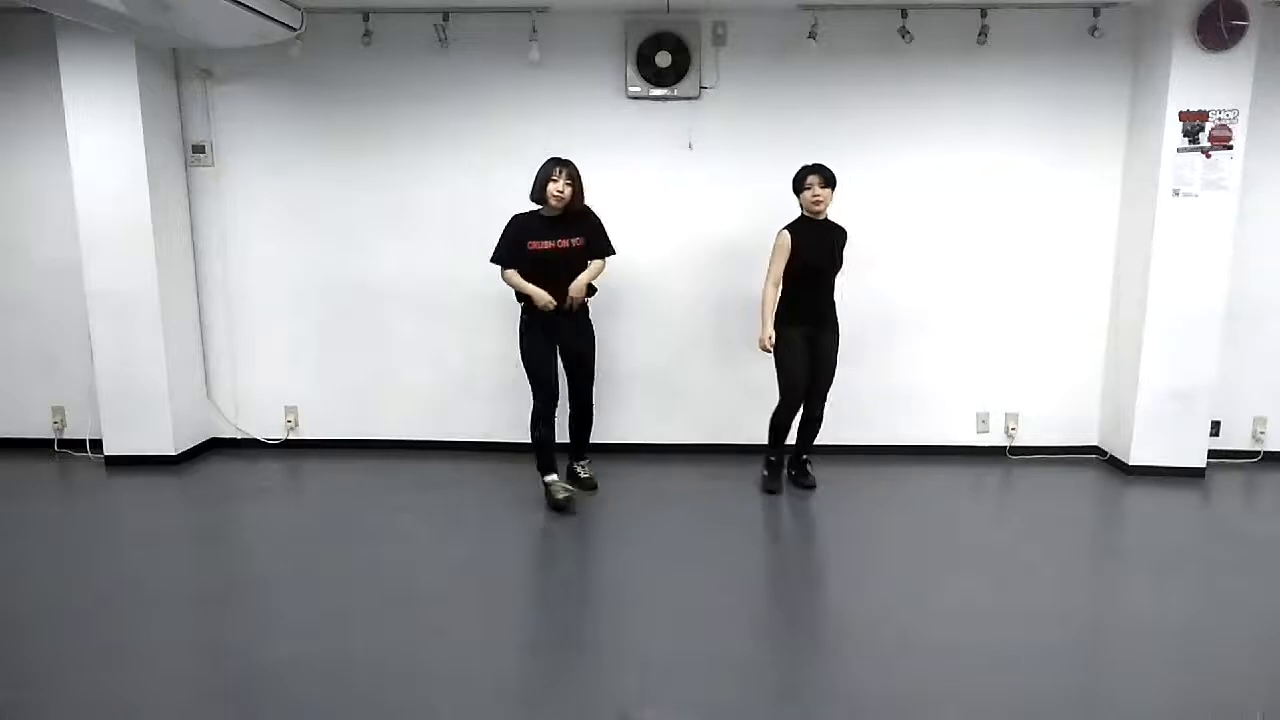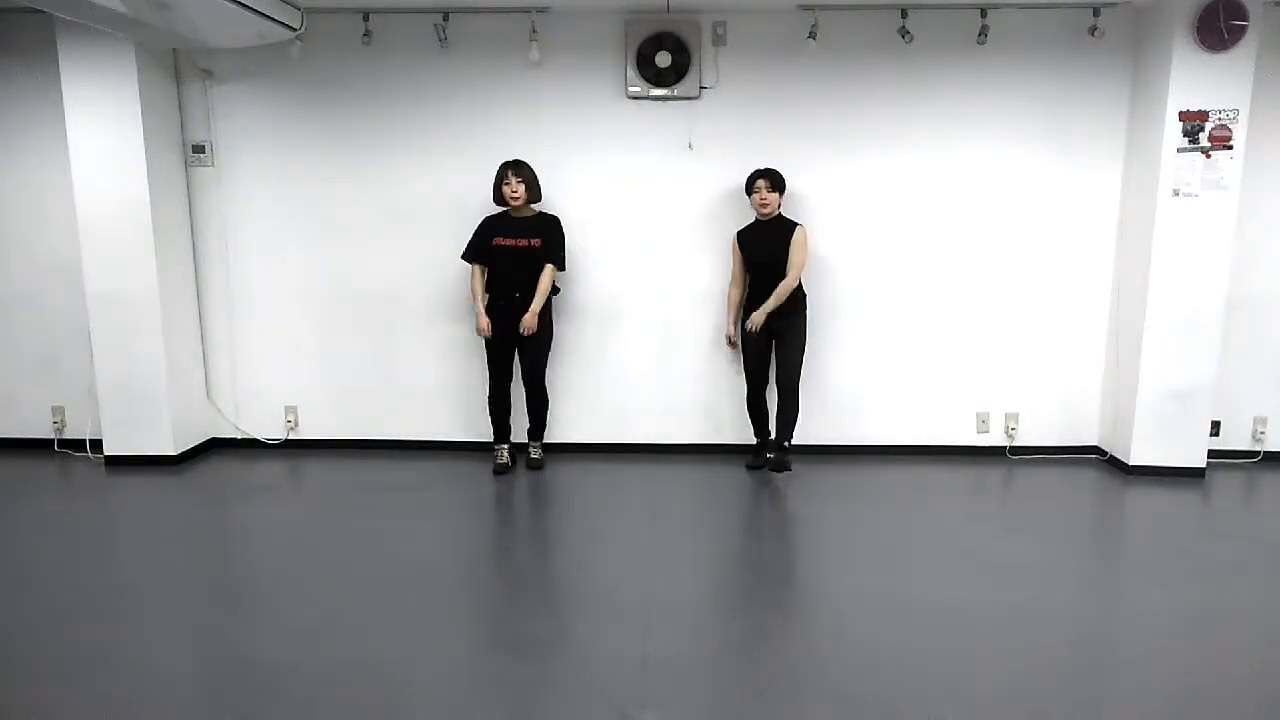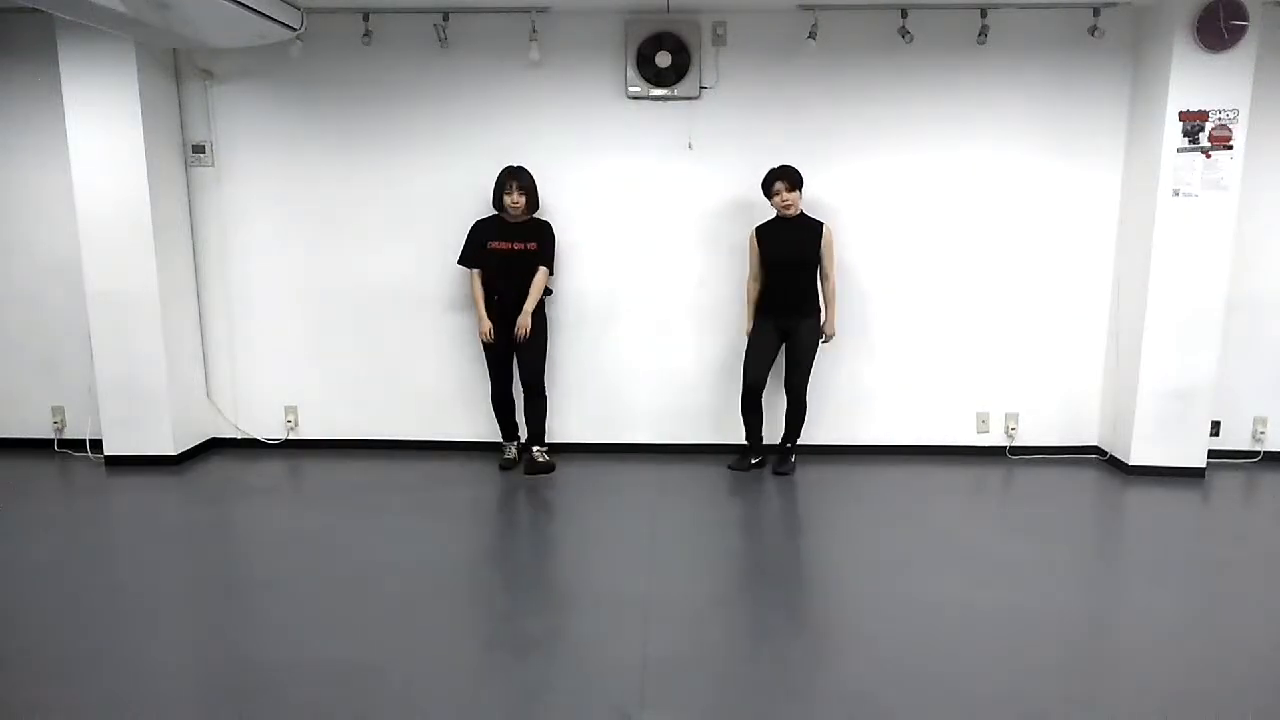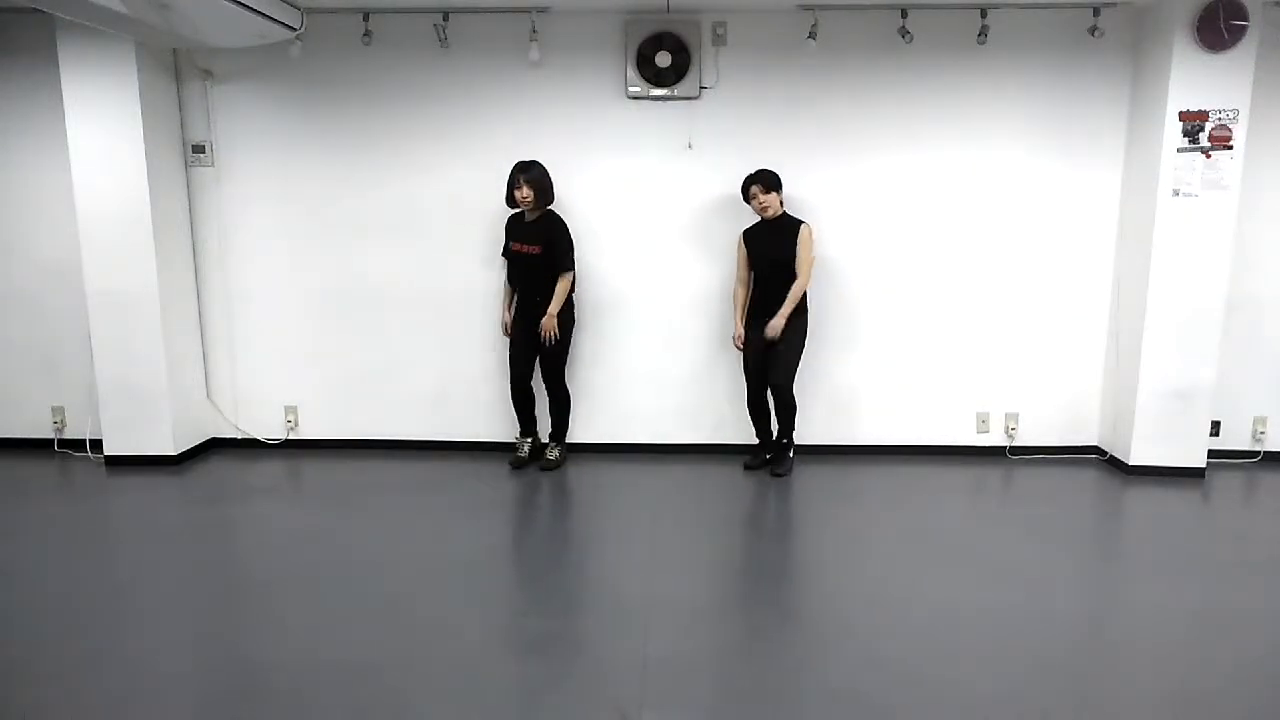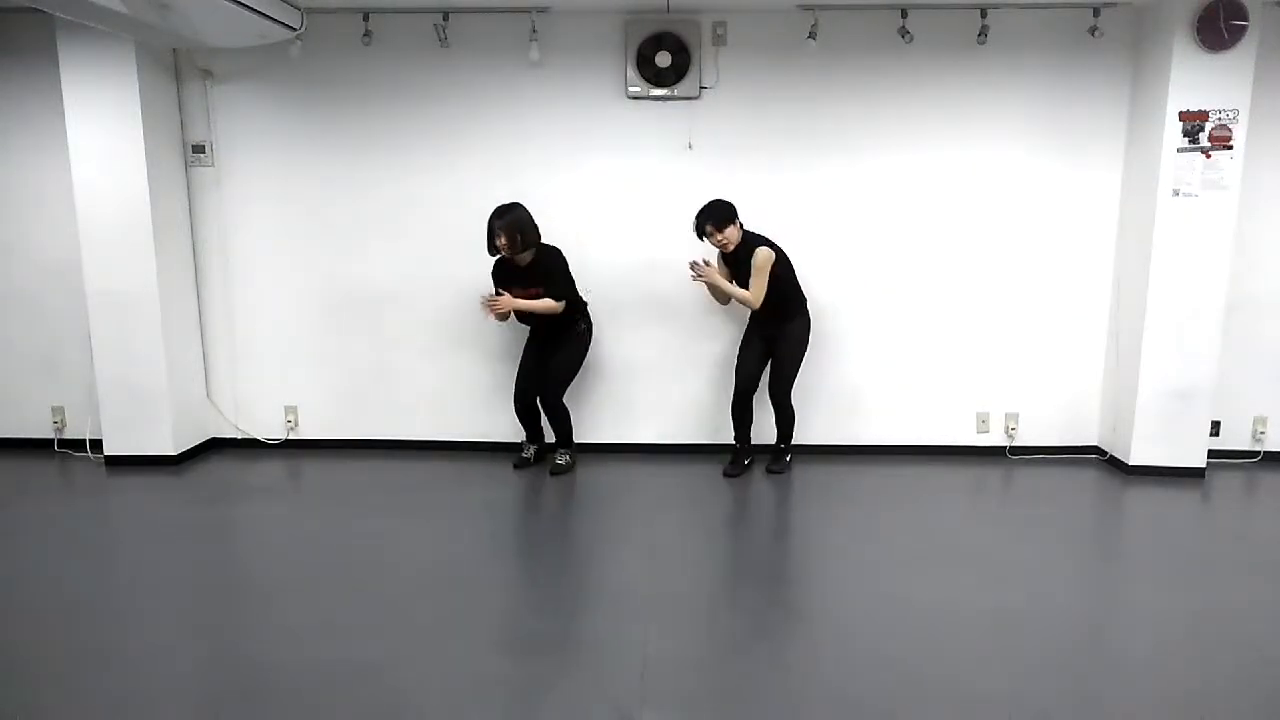
dt=1s
person 1, frame 1
left shoulder: (584, 219)
right shoulder: (521, 225)
left elbow: (600, 258)
right elbow: (506, 270)
left wrist: (582, 282)
right wrist: (529, 290)
left hip: (575, 319)
right hip: (535, 322)
left knee: (582, 396)
right knee: (546, 399)
left ankle: (578, 462)
right ankle: (550, 479)
person 1, frame 2
left shoulder: (548, 225)
right shoulder: (490, 226)
left elbow: (550, 270)
right elbow: (477, 270)
left wrist: (534, 311)
right wrist: (480, 312)
left hip: (535, 313)
right hip: (499, 311)
left knee: (534, 381)
right knee: (499, 381)
left ankle: (536, 444)
right ankle: (502, 446)
person 1, frame 3
left shoulder: (541, 230)
right shoulder: (483, 229)
left elbow: (542, 272)
right elbow: (476, 275)
left wrist: (527, 312)
right wrist: (482, 317)
left hip: (530, 313)
right hip: (495, 314)
left knee: (533, 381)
right knee: (500, 383)
left ankle: (536, 448)
right ankle: (510, 443)
person 1, frame 4
left shoulder: (554, 225)
right shoulder: (513, 225)
left elbow: (566, 274)
left wrist: (552, 315)
right wrist: (506, 309)
left hip: (555, 313)
right hip: (524, 311)
left knee: (553, 379)
right knee: (518, 378)
left ankle: (557, 444)
right ankle: (528, 439)
person 1, frame 5
left shoulder: (551, 258)
right shoulder: (502, 267)
left elbow: (557, 304)
right elbow: (504, 306)
left wrist: (516, 303)
right wrist: (501, 309)
left hip: (574, 330)
right hip: (540, 332)
left knee: (550, 393)
right knee: (523, 396)
left ankle: (565, 449)
right ankle: (534, 443)
person 2, frame 1
left shoulder: (839, 234)
right shoulder: (789, 235)
right elbow: (773, 283)
right wrist: (766, 327)
left hip: (827, 327)
right hip: (792, 327)
left knee: (816, 399)
right knee: (792, 399)
left ankle: (800, 462)
right ankle: (773, 464)
person 2, frame 2
left shoulder: (795, 231)
right shoulder: (742, 237)
left elbow: (791, 278)
right elbow: (737, 283)
left wrist: (763, 313)
right wrist: (731, 323)
left hip: (790, 317)
right hip: (753, 318)
left knee: (787, 383)
right knee: (755, 386)
left ankle: (782, 447)
right ankle: (763, 443)
person 2, frame 3
left shoulder: (819, 230)
right shoulder: (760, 234)
left elbow: (827, 277)
right elbow: (755, 279)
left wrist: (829, 317)
right wrist: (750, 318)
left hip: (805, 320)
right hip: (768, 319)
left knee: (795, 388)
right knee: (751, 382)
left ankle: (788, 449)
right ankle: (754, 452)
person 2, frame 4
left shoulder: (799, 230)
right shoulder: (748, 236)
left elbow: (802, 278)
right elbow: (742, 283)
left wrist: (782, 317)
right wrist: (738, 323)
left hip: (788, 320)
right hip: (756, 321)
left knee: (781, 385)
right knee: (755, 389)
left ankle: (785, 447)
right ankle: (765, 445)
person 2, frame 5
left shoulder: (761, 250)
right shoulder: (725, 256)
left elbow: (753, 300)
right elbow: (724, 298)
left wrist: (717, 279)
right wrist: (710, 281)
left hip: (792, 323)
right hip: (760, 324)
left knee: (779, 392)
right knee: (742, 388)
left ankle: (783, 450)
right ankle: (743, 451)
